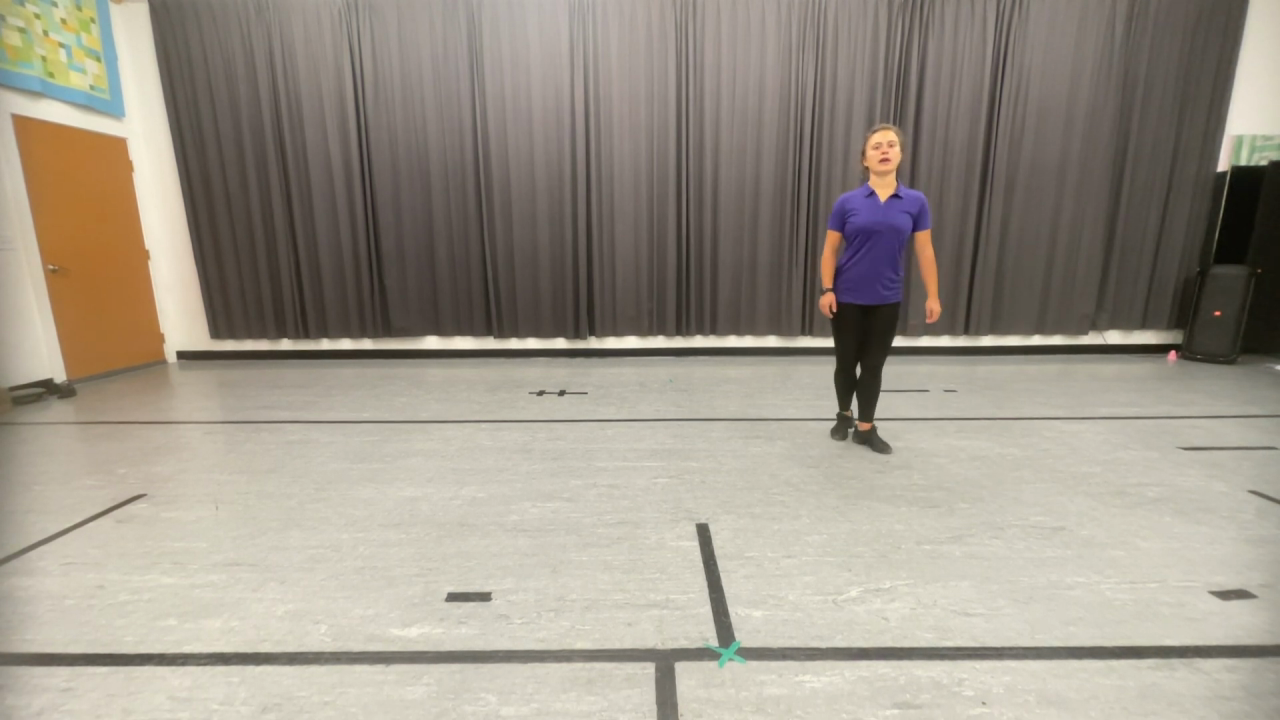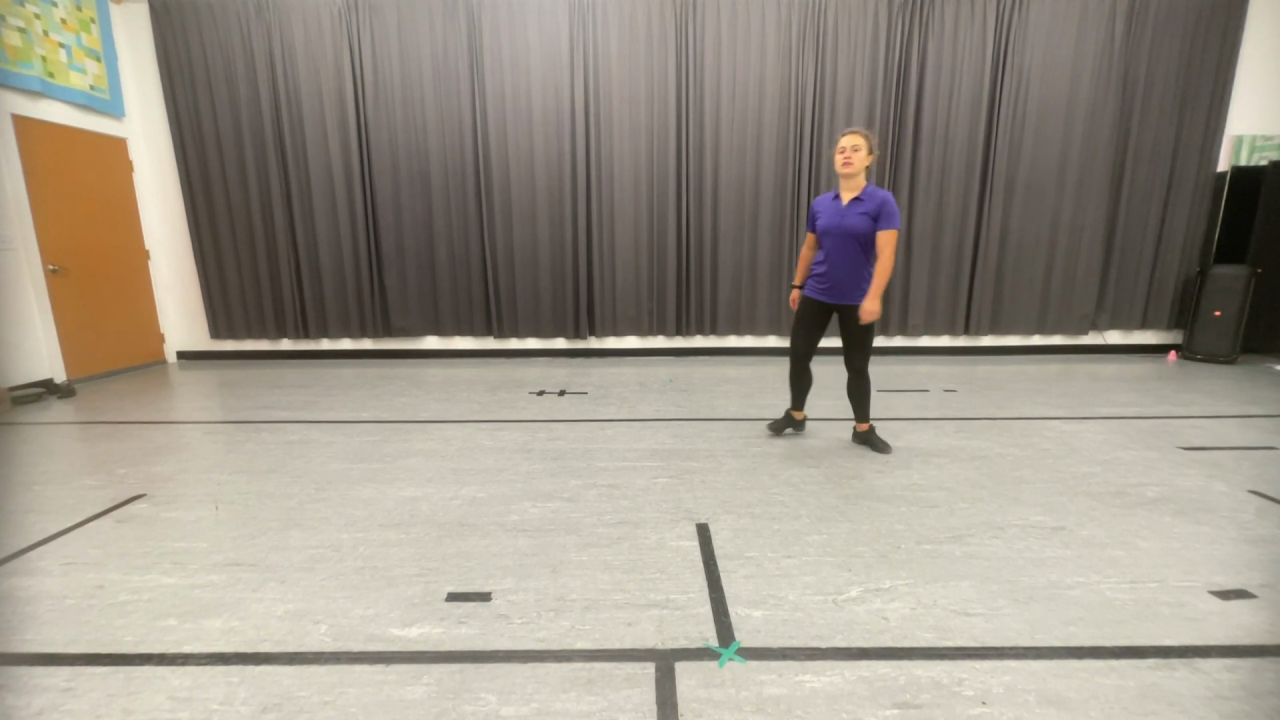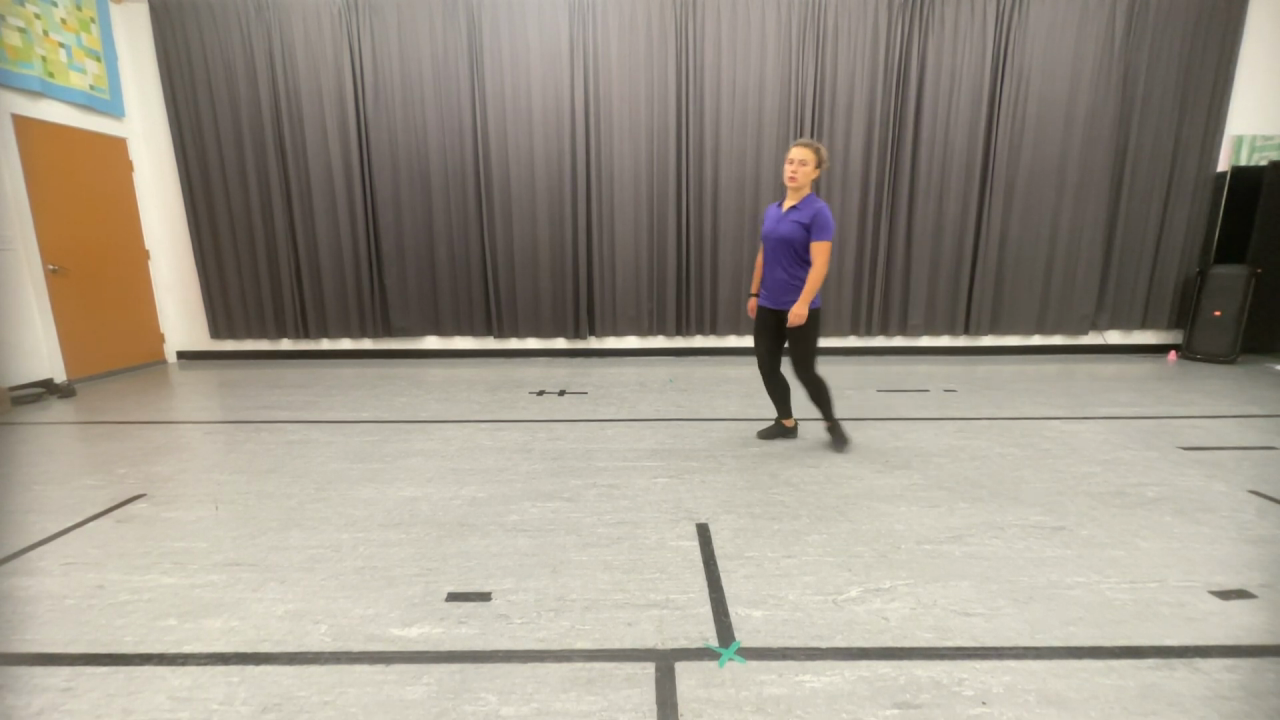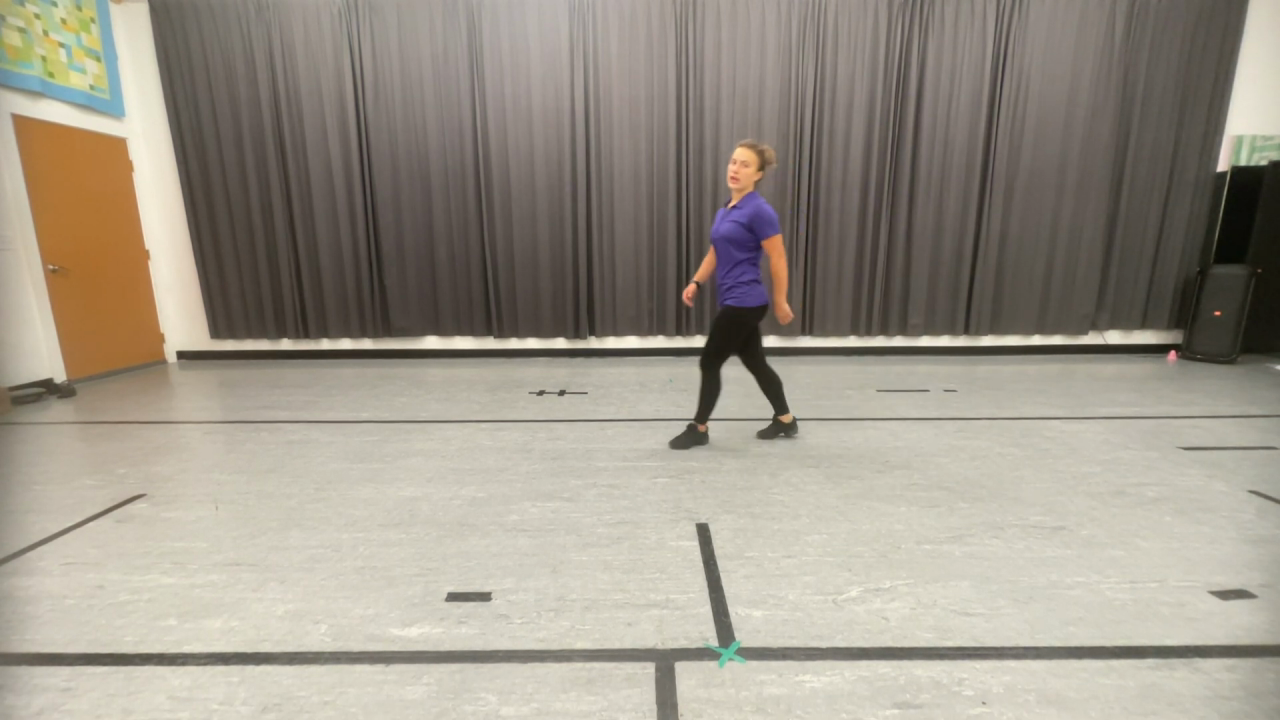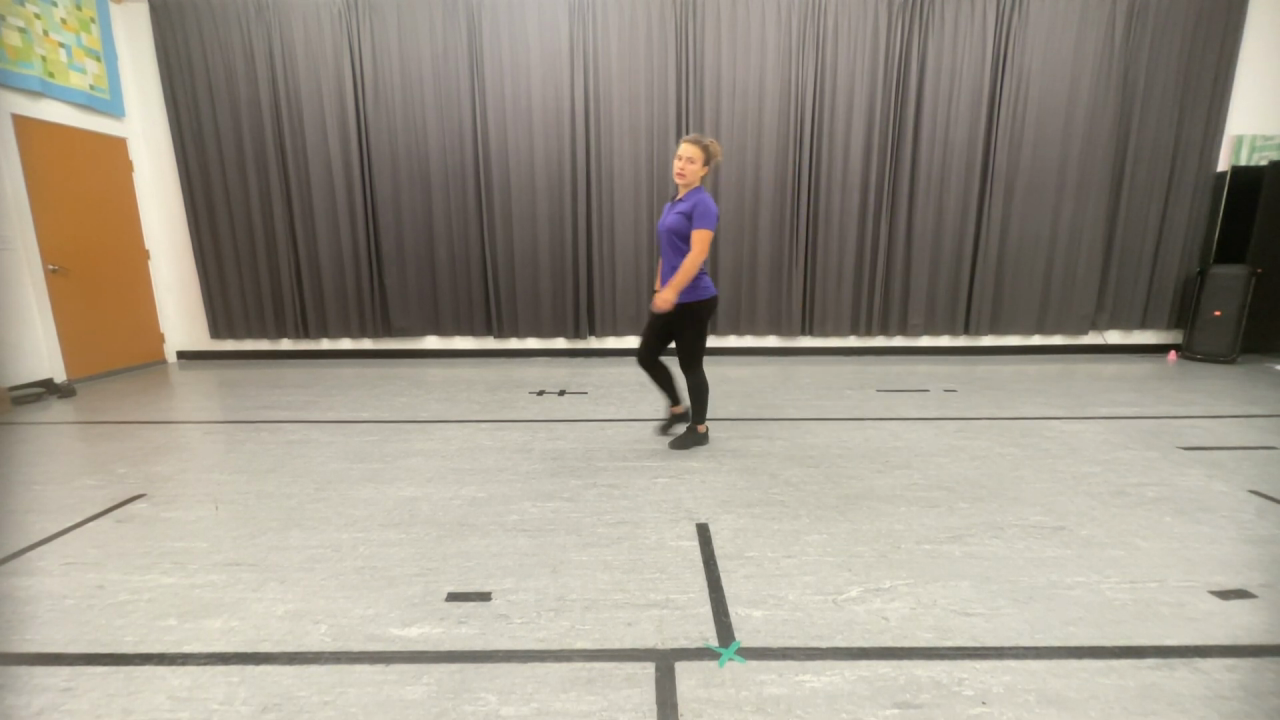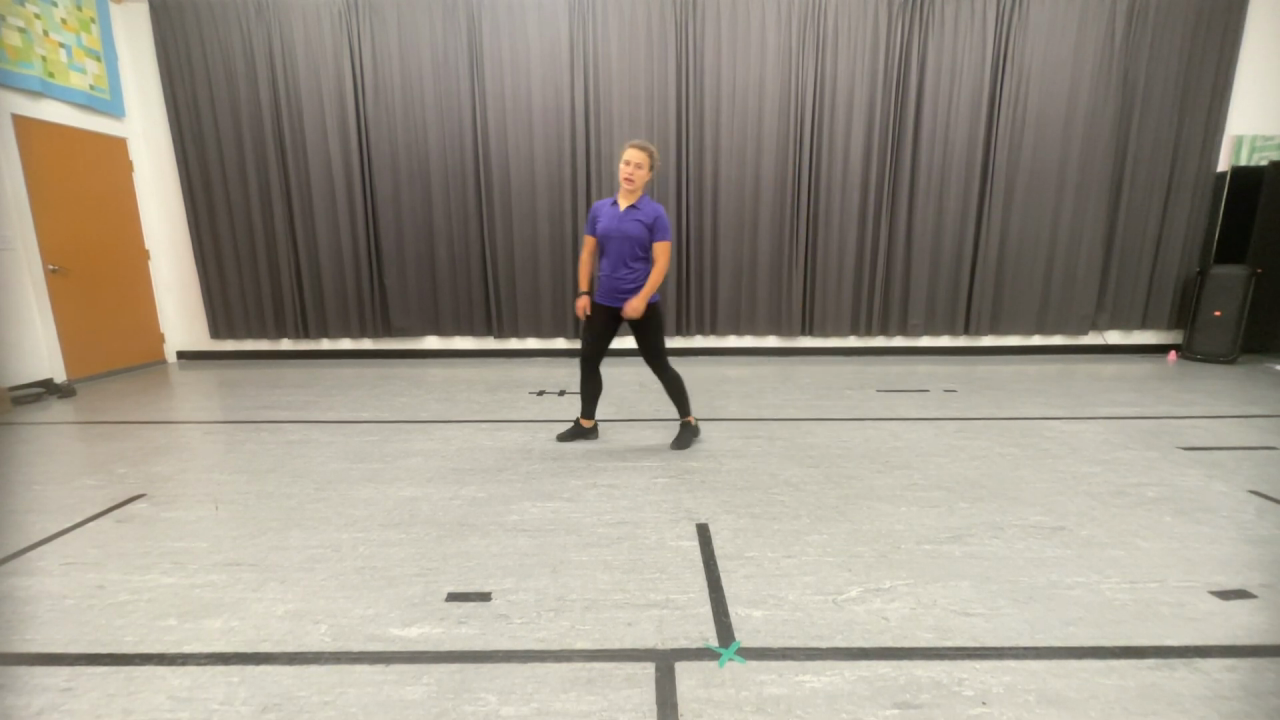
dt=0.3s
person 1, frame 1
left shoulder: (916, 202)
right shoulder: (847, 202)
left elbow: (924, 252)
right elbow: (830, 250)
left wrist: (932, 296)
right wrist: (827, 290)
left hip: (886, 300)
right hip: (847, 297)
left knee: (873, 365)
right knee: (847, 361)
left ankle: (866, 428)
right ankle: (845, 415)
person 1, frame 2
left shoulder: (882, 202)
right shoulder: (820, 205)
left elbow: (885, 255)
left wrist: (874, 297)
right wrist: (797, 285)
left hip: (856, 299)
right hip: (817, 295)
left knee: (857, 366)
right knee: (799, 355)
left ankle: (863, 429)
right ankle: (795, 415)
person 1, frame 3
left shoulder: (817, 212)
right shoulder: (771, 211)
left elbow: (820, 265)
left wrist: (802, 305)
right wrist: (754, 293)
left hip: (799, 306)
right hip: (770, 304)
left knee: (804, 370)
right knee: (766, 366)
left ankle: (833, 423)
right ankle: (786, 422)
person 1, frame 4
left shoulder: (759, 210)
right shoulder: (724, 211)
left elbow: (777, 260)
right elbow: (715, 254)
left wrist: (781, 301)
right wrist: (695, 282)
left hip: (744, 303)
right hip: (735, 302)
left knee: (709, 362)
right knee: (755, 362)
left ankle: (699, 428)
right ankle: (785, 419)
person 1, frame 5
left shoulder: (702, 204)
right shoulder: (671, 205)
left elbow: (698, 253)
left wrist: (671, 289)
right wrist: (662, 289)
left hip: (695, 300)
right hip: (673, 299)
left knee: (690, 363)
right knee: (647, 354)
left ankle: (698, 429)
right ankle: (677, 409)
person 1, frame 6
left shoulder: (654, 213)
right shoulder: (599, 209)
left elbow: (661, 262)
right elbow: (587, 255)
left wrist: (641, 298)
right wrist: (583, 293)
left hip: (641, 302)
right hip: (605, 302)
left knee: (658, 364)
right knee: (588, 361)
left ankle: (688, 422)
right ankle: (586, 424)
